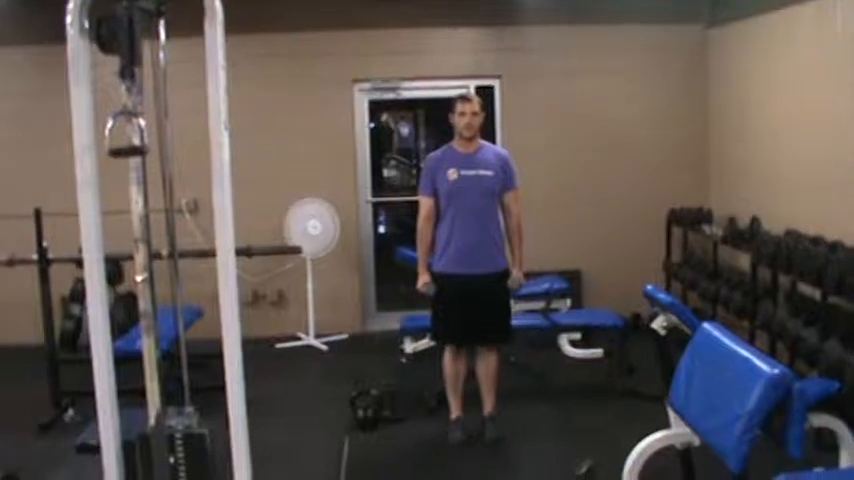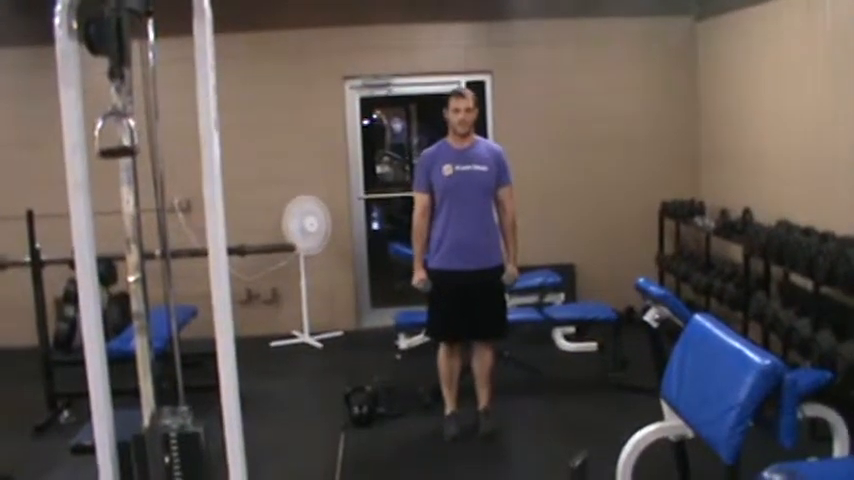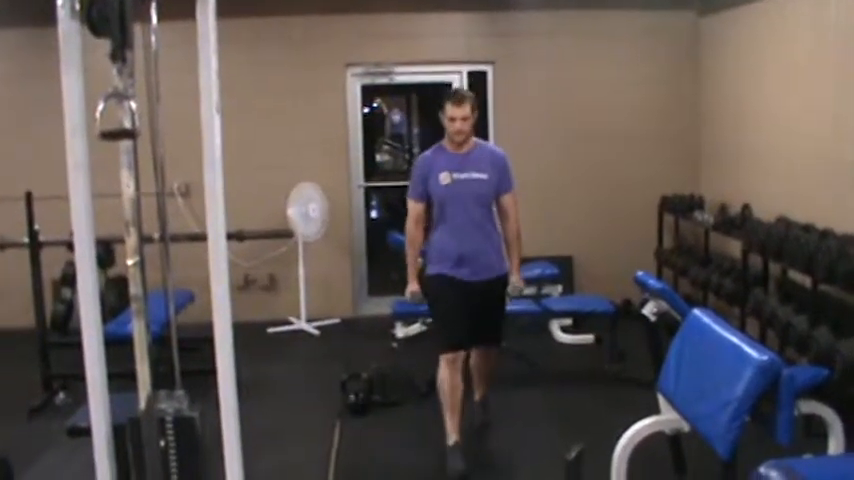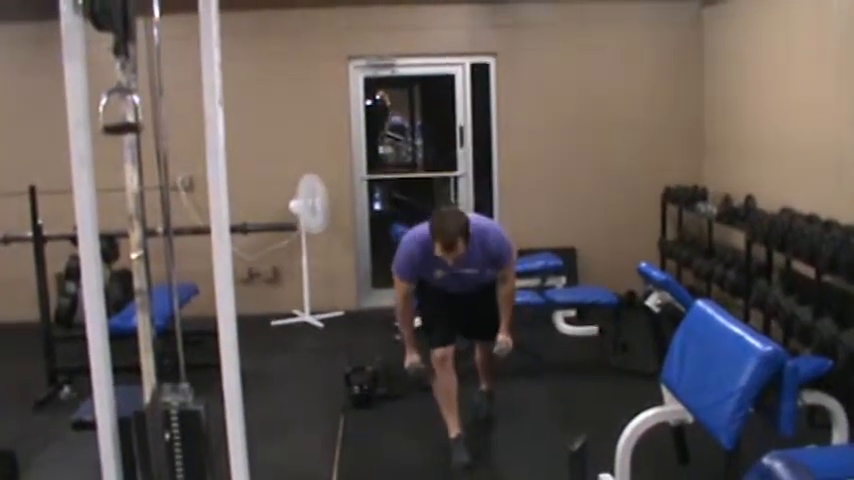
dt=0.7s
person 1, frame 1
left shoulder: (499, 159)
right shoulder: (436, 162)
left elbow: (512, 214)
right elbow: (426, 218)
left wrist: (517, 263)
right wrist: (423, 269)
left hip: (492, 270)
right hip: (449, 271)
left knee: (488, 344)
right knee: (454, 345)
left ankle: (489, 413)
right ankle: (456, 415)
person 1, frame 2
left shoulder: (494, 155)
right shoulder: (430, 158)
left elbow: (506, 209)
right elbow: (421, 214)
left wrist: (511, 259)
right wrist: (418, 265)
left hip: (487, 266)
right hip: (445, 267)
left knee: (484, 341)
right knee: (449, 343)
left ankle: (484, 408)
right ankle: (450, 410)
person 1, frame 3
left shoulder: (495, 159)
right shoulder: (426, 163)
left elbow: (509, 216)
right elbow: (415, 222)
left wrist: (515, 268)
right wrist: (412, 276)
left hip: (490, 272)
right hip: (445, 274)
left knee: (486, 346)
right knee: (451, 356)
left ankle: (480, 398)
right ankle: (452, 440)
person 1, frame 4
left shoulder: (493, 237)
right shoulder: (412, 246)
left elbow: (506, 281)
right elbow: (404, 298)
left wrist: (505, 329)
right wrist: (410, 348)
left hip: (480, 287)
right hip: (435, 291)
left knee: (487, 343)
right knee: (441, 355)
left ankle: (486, 390)
right ankle: (455, 435)
